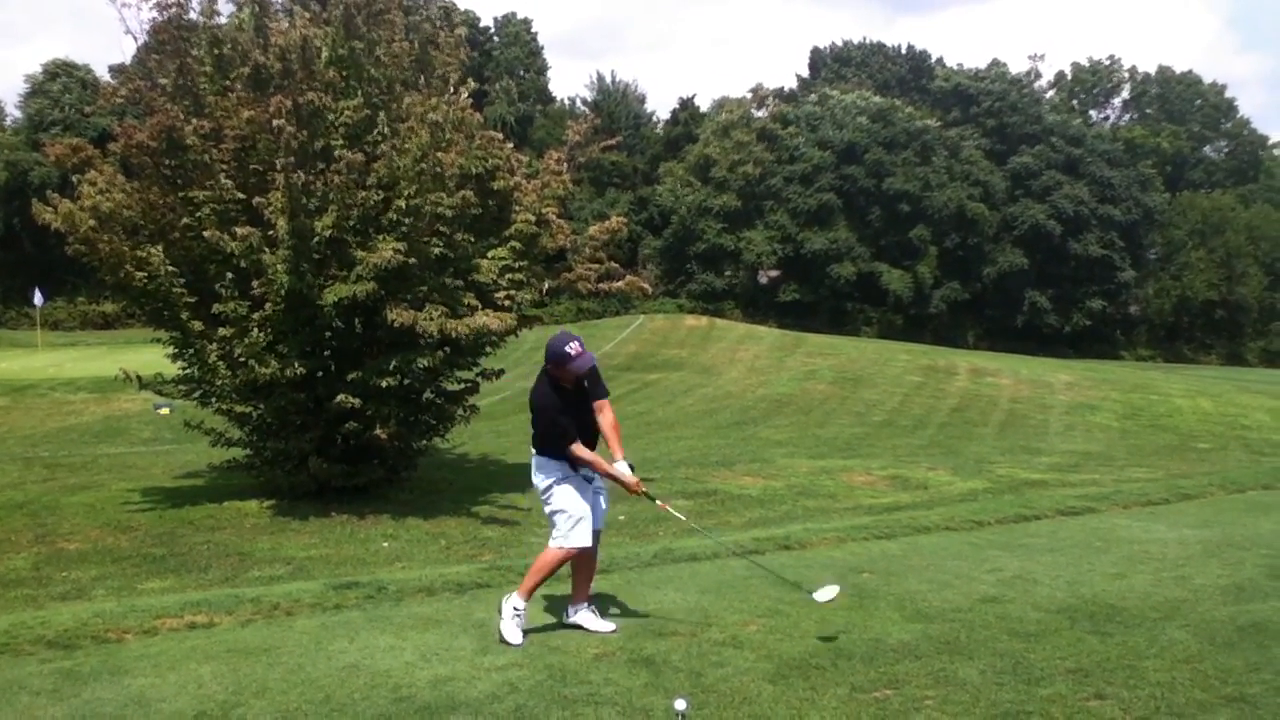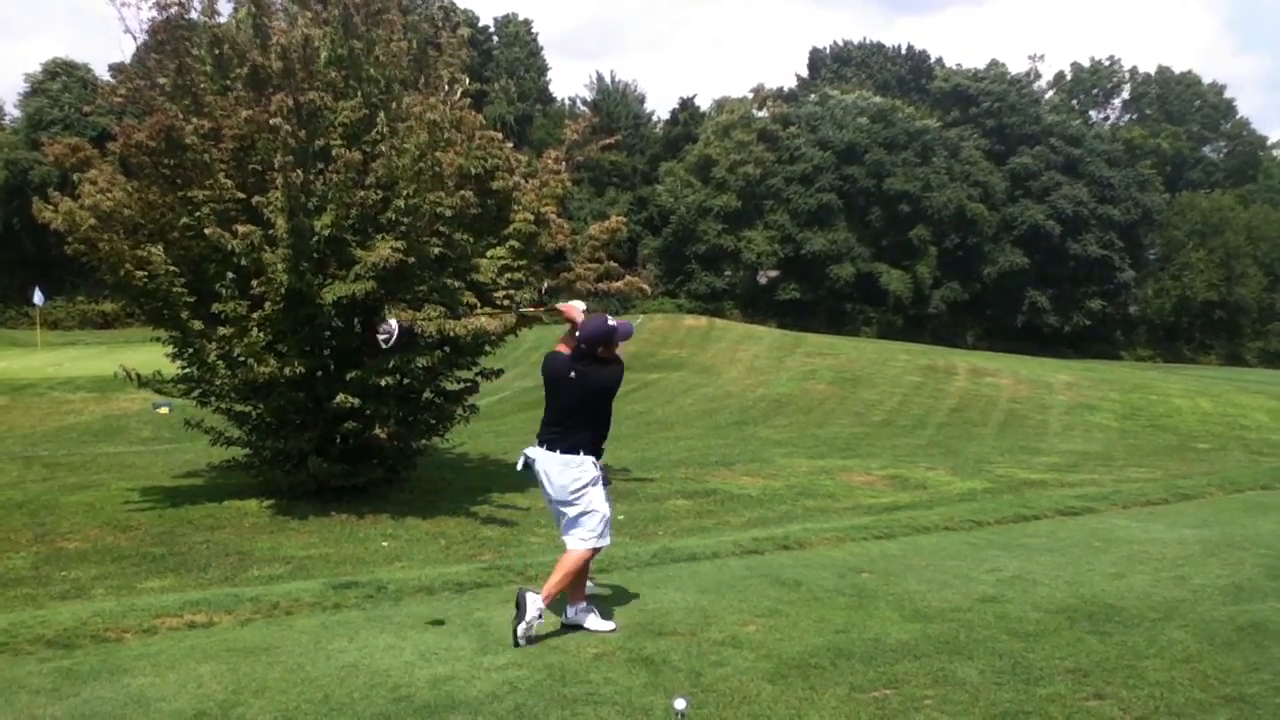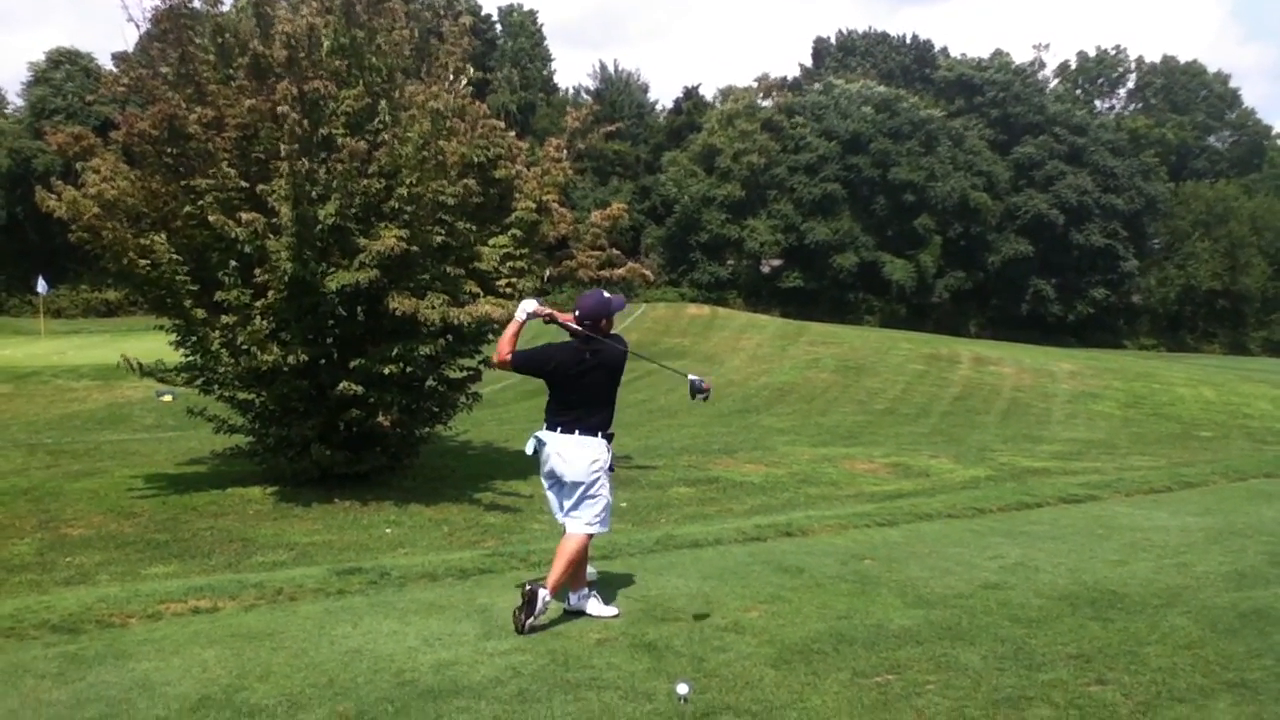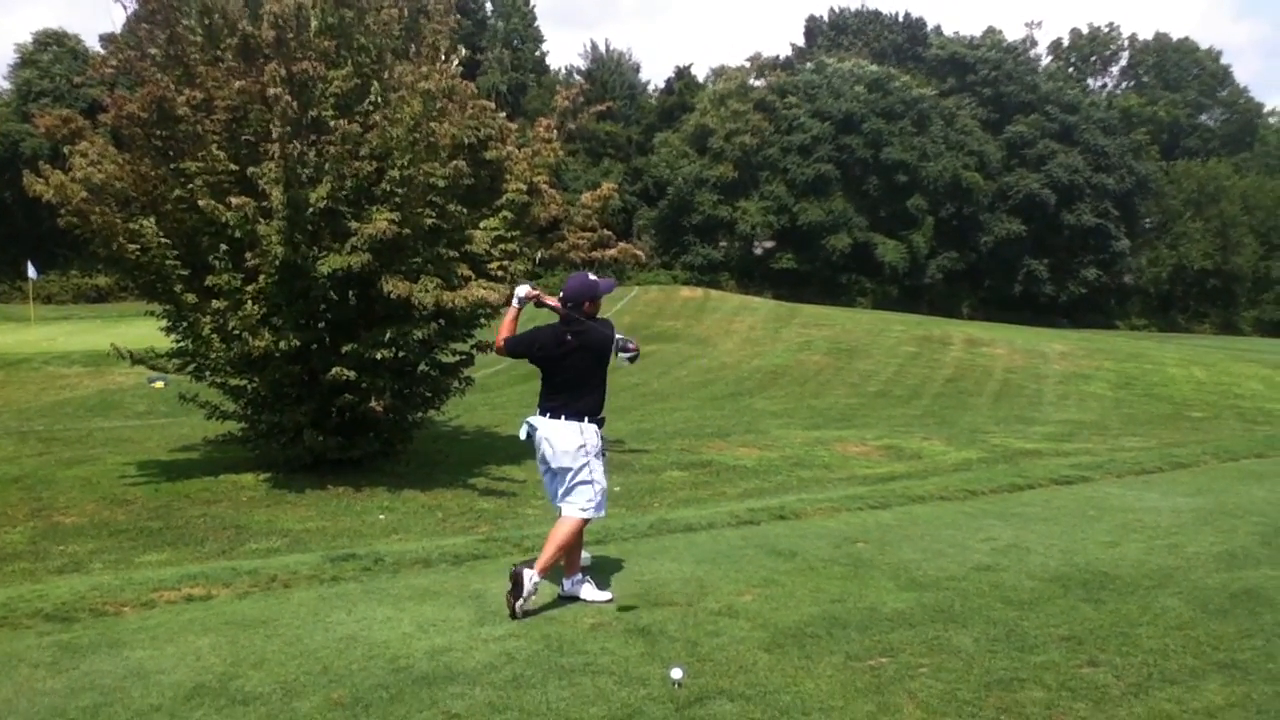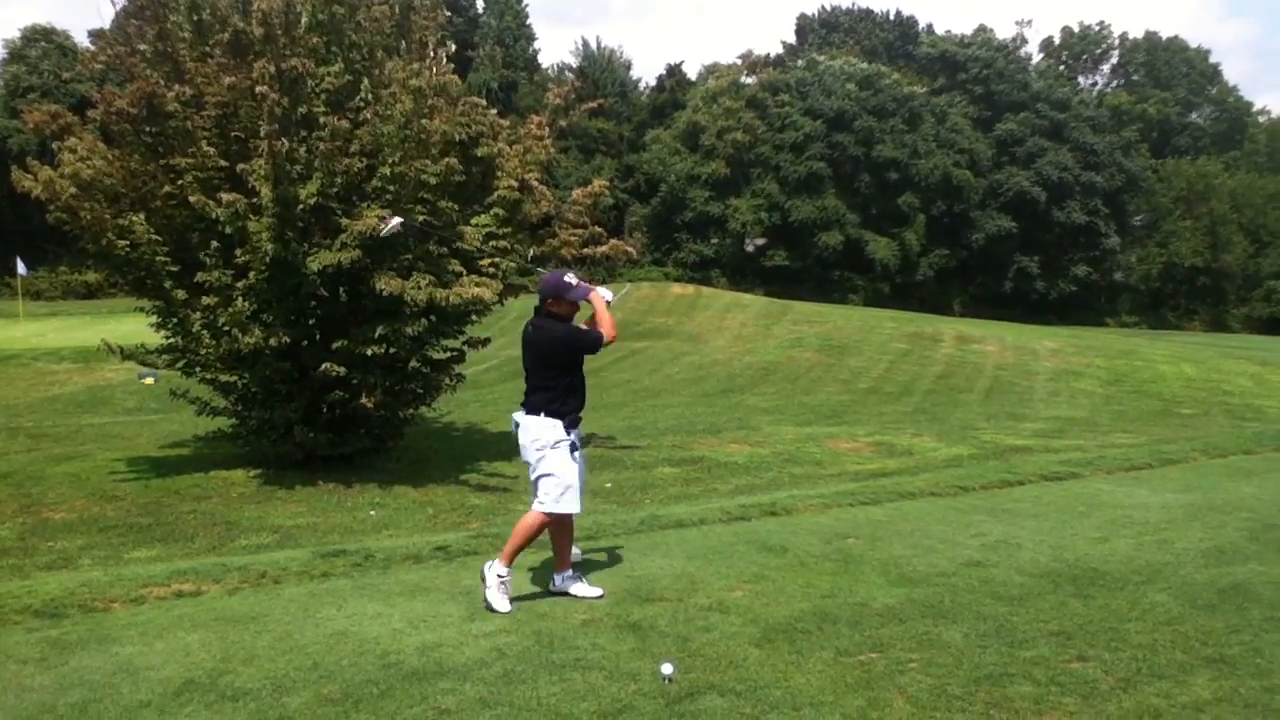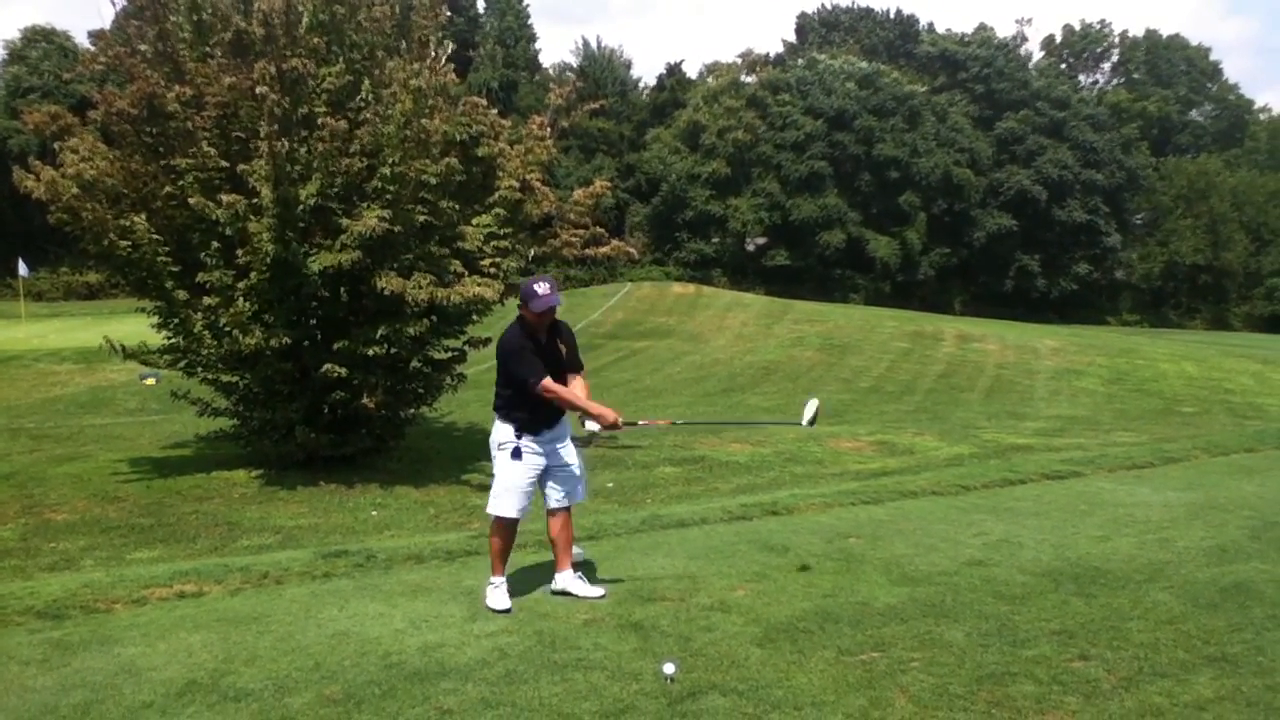
dt=0.3s
person 1, frame 1
left shoulder: (582, 372)
right shoulder: (545, 399)
left elbow: (603, 410)
right elbow: (574, 449)
left wrist: (619, 459)
right wrist: (615, 475)
left hip: (582, 466)
right hip: (559, 471)
left knee: (590, 535)
right knee: (569, 542)
left ankle: (578, 607)
right ankle: (516, 603)
person 1, frame 2
left shoulder: (554, 365)
right shoulder: (606, 377)
right elbow: (613, 359)
left wrist: (576, 321)
right wrist: (579, 318)
left hip: (548, 458)
right hip: (576, 467)
left knee: (580, 536)
right knee: (587, 542)
left ankle: (577, 607)
right ankle: (537, 601)
person 1, frame 3
left shoulder: (556, 354)
right shoulder: (615, 351)
left elbow: (501, 358)
right elbow: (592, 333)
left wrist: (520, 316)
right wrist: (552, 315)
left hip: (551, 444)
right hip: (588, 449)
left knee: (575, 523)
right knee: (582, 527)
left ankle: (578, 593)
right ankle: (545, 590)
person 1, frame 4
left shoulder: (545, 336)
right shoulder: (602, 333)
left elbow: (501, 345)
right elbow: (585, 320)
left wrist: (517, 303)
right wrist: (545, 299)
left hip: (547, 429)
right hip: (579, 433)
left knee: (572, 507)
right knee: (578, 511)
left ankle: (573, 579)
right ankle: (534, 573)
person 1, frame 5
left shoulder: (540, 326)
right shoulder: (554, 332)
right elbow: (606, 334)
left wrist: (592, 301)
right wrist: (599, 300)
left hip: (552, 426)
right hip: (549, 431)
left knee: (563, 504)
right knee: (551, 507)
left ankle: (563, 575)
right ankle: (499, 569)
person 1, frame 6
left shoulder: (561, 332)
right shoulder: (513, 343)
left elbow: (575, 379)
right elbow: (549, 390)
left wrist: (588, 410)
right wrist: (597, 411)
left hip: (555, 432)
right hip: (517, 437)
left knee: (561, 505)
right knee: (506, 512)
left ankle: (564, 575)
right ankle: (496, 581)
